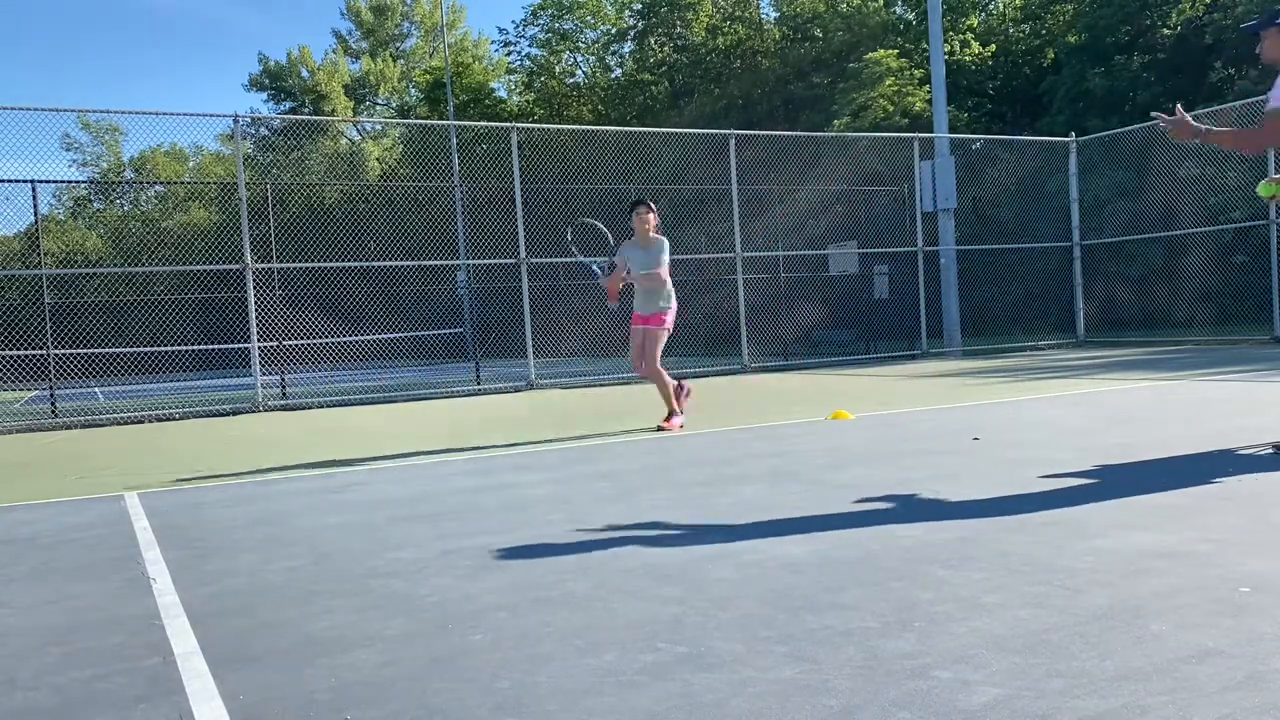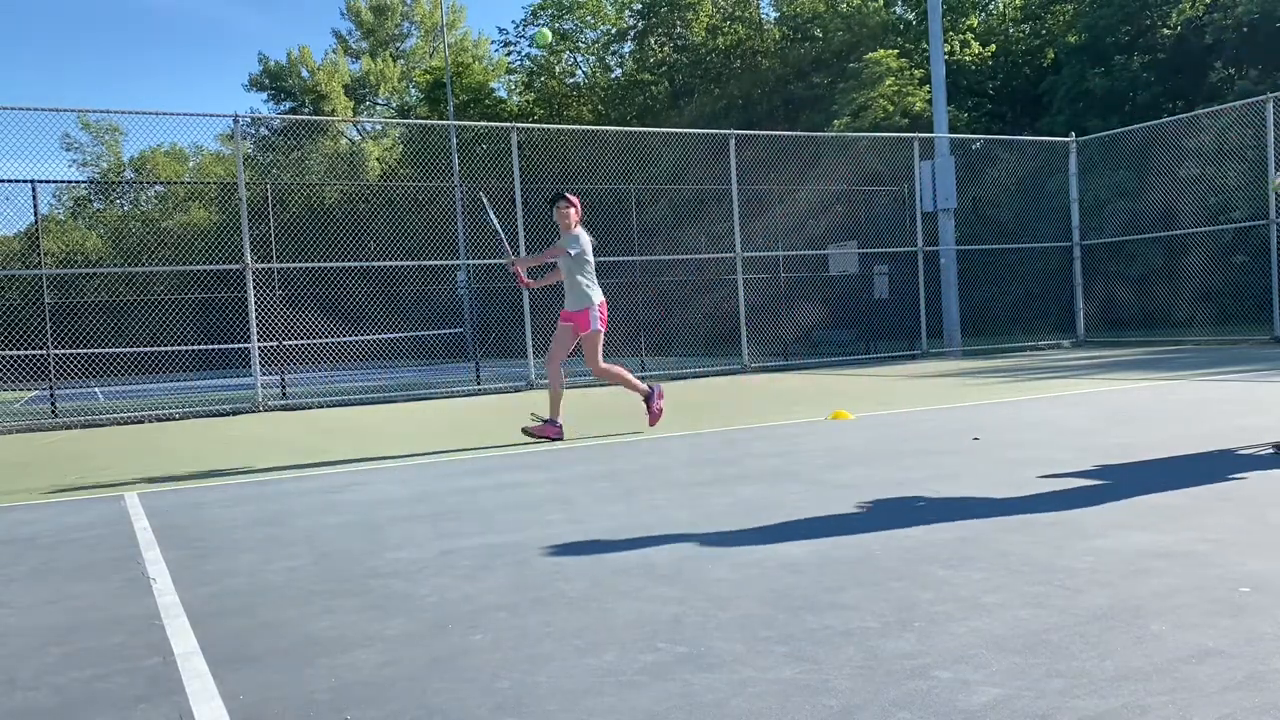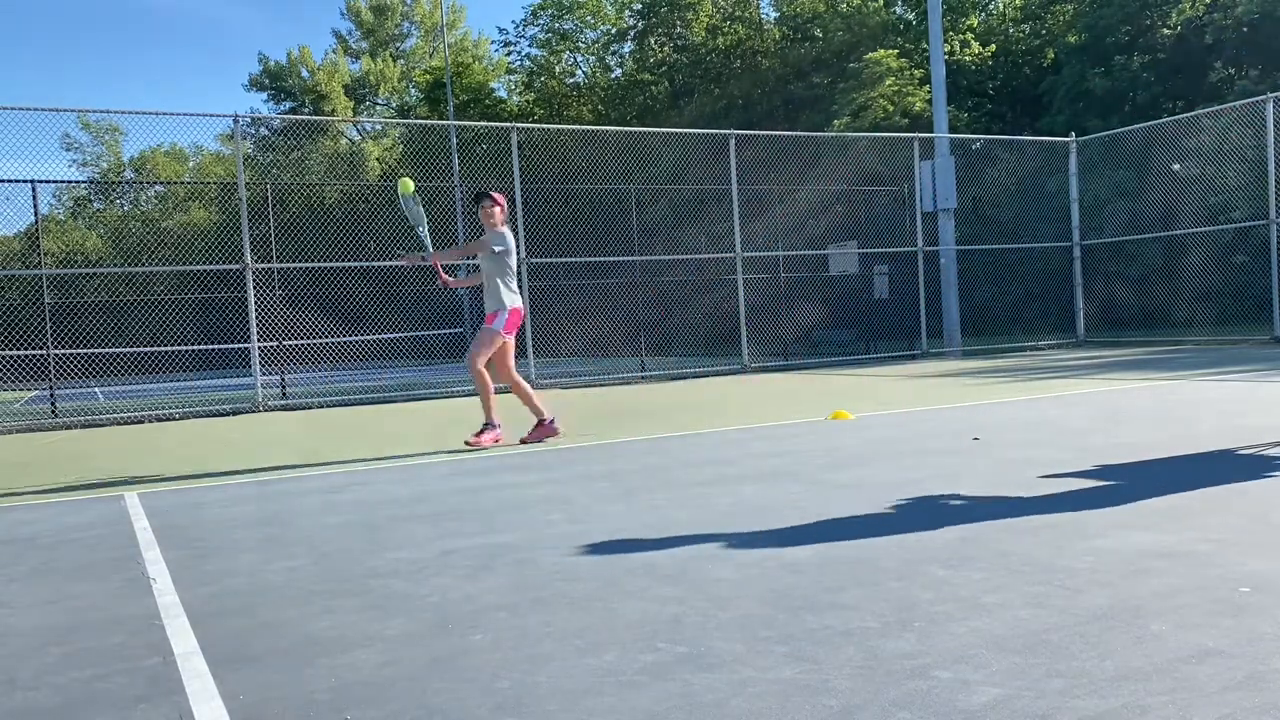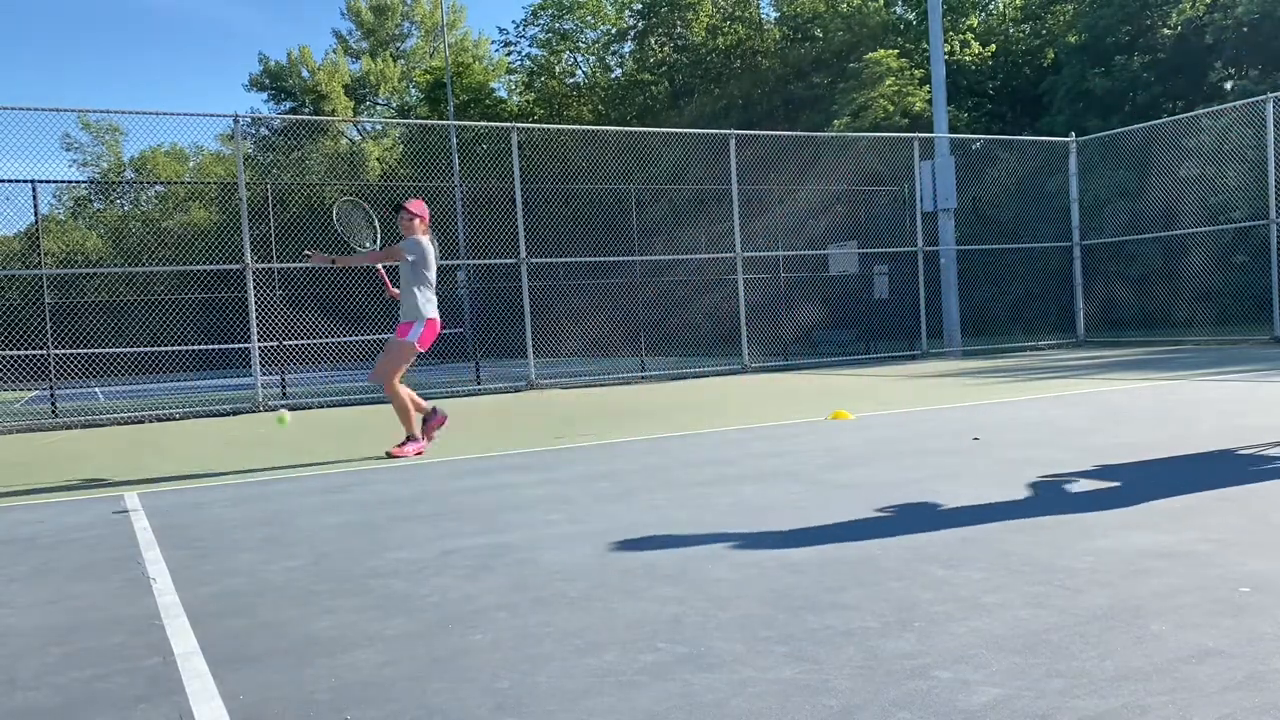
dt=0.2s
person 1, frame 1
left shoulder: (660, 243)
right shoulder: (626, 247)
left elbow: (661, 277)
right elbow: (619, 275)
left wrist: (617, 282)
right wrist: (614, 289)
left hip: (662, 309)
right hip: (640, 311)
left knee: (652, 365)
right knee: (639, 367)
left ankle: (676, 413)
right ankle: (678, 387)
person 1, frame 2
left shoulder: (578, 237)
right shoulder: (563, 240)
left elbow: (545, 256)
left wrist: (520, 262)
right wrist: (534, 282)
left hip: (590, 308)
right hip: (571, 310)
left knee: (597, 367)
right knee: (552, 361)
left ankle: (649, 392)
right ankle: (553, 423)
person 1, frame 3
left shoulder: (501, 235)
right shoulder: (490, 240)
left elbow: (462, 252)
left wrist: (423, 259)
right wrist: (457, 281)
left hip: (506, 310)
right hip: (498, 311)
left knee: (474, 363)
right knee: (508, 375)
left ankle: (492, 425)
right ankle: (545, 422)
person 1, frame 4
left shoulder: (417, 243)
right shoulder: (417, 246)
left elbow: (374, 257)
right elbow: (417, 287)
left wrist: (331, 259)
right wrist: (401, 293)
left hip: (421, 322)
right hip: (408, 323)
left knee: (386, 380)
right knee: (378, 376)
left ankle: (414, 439)
right ankle: (430, 412)
